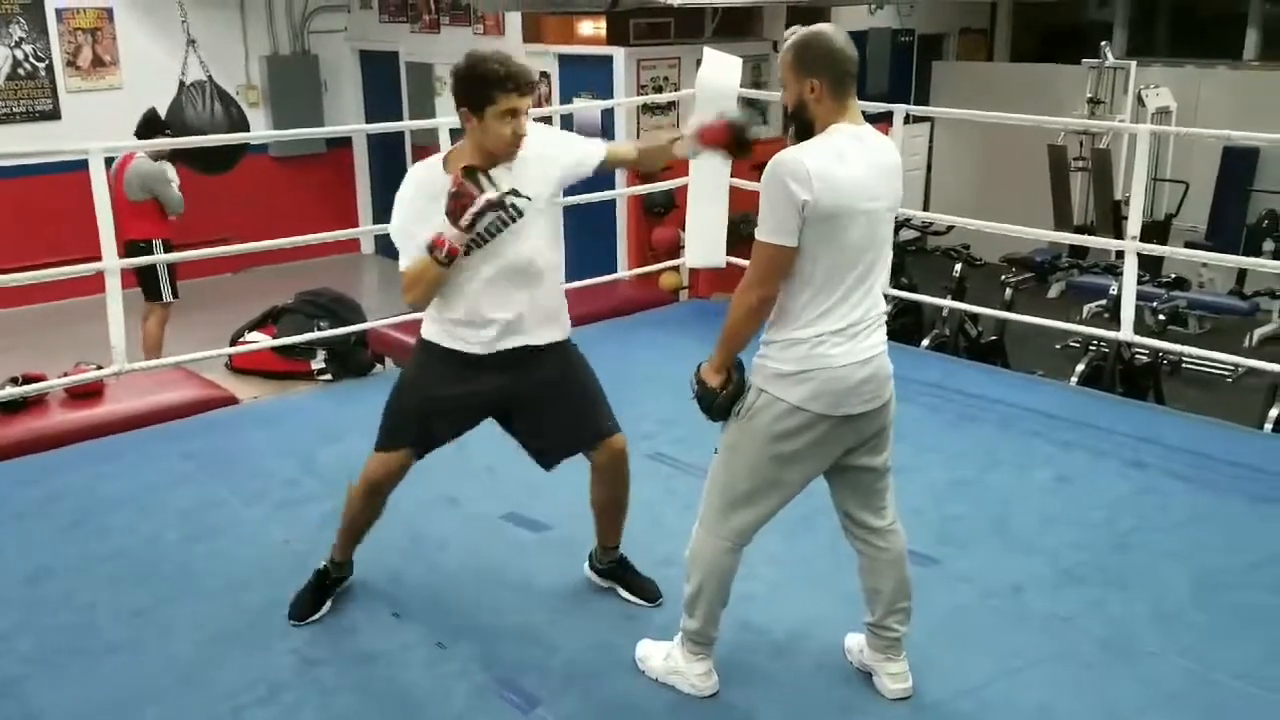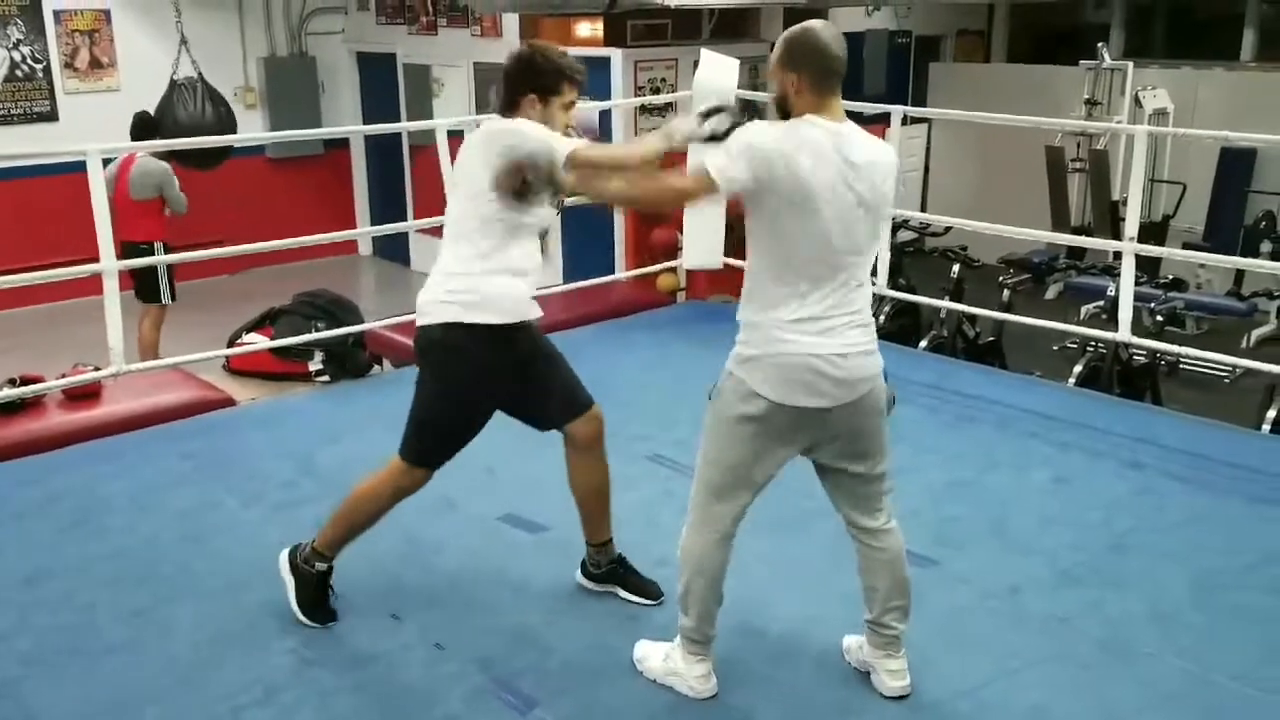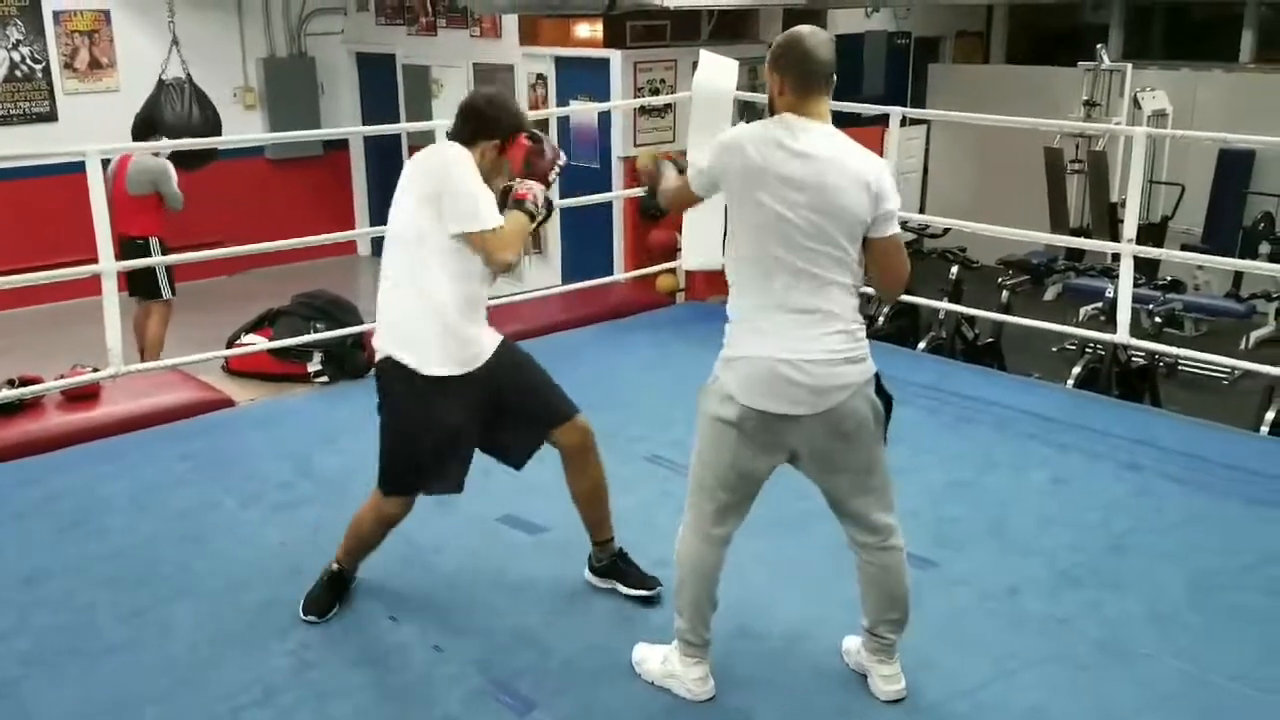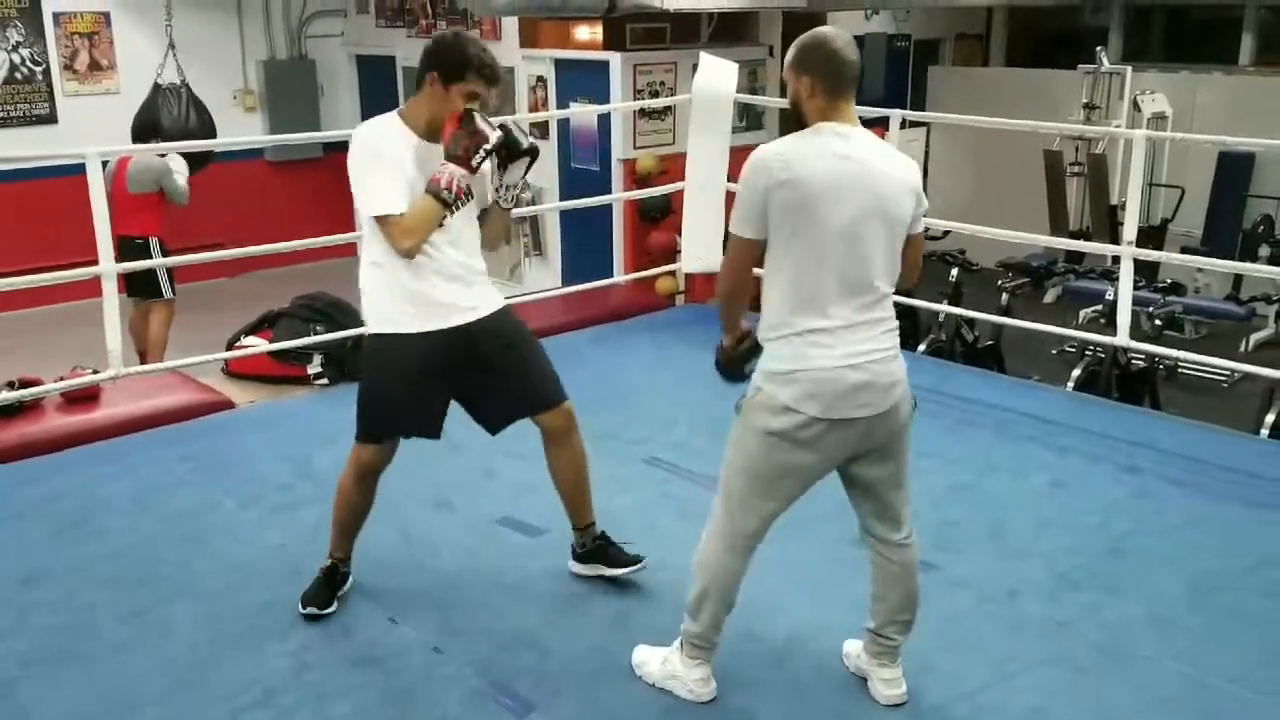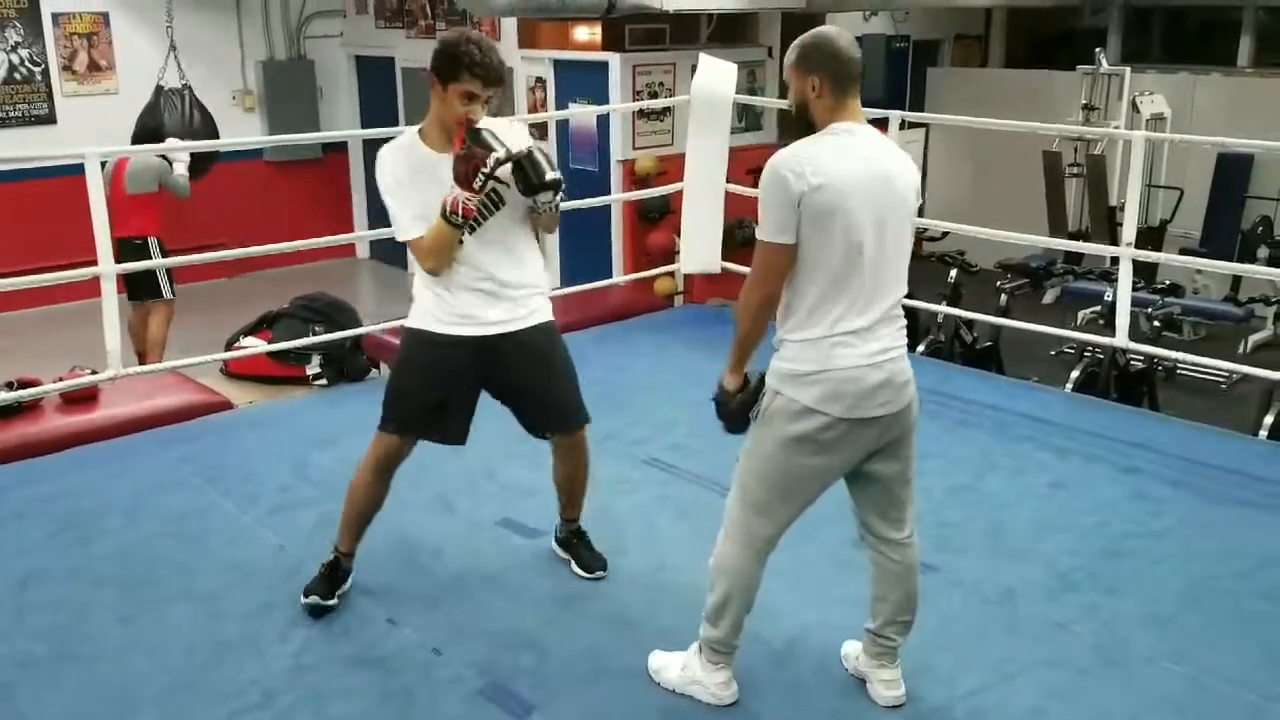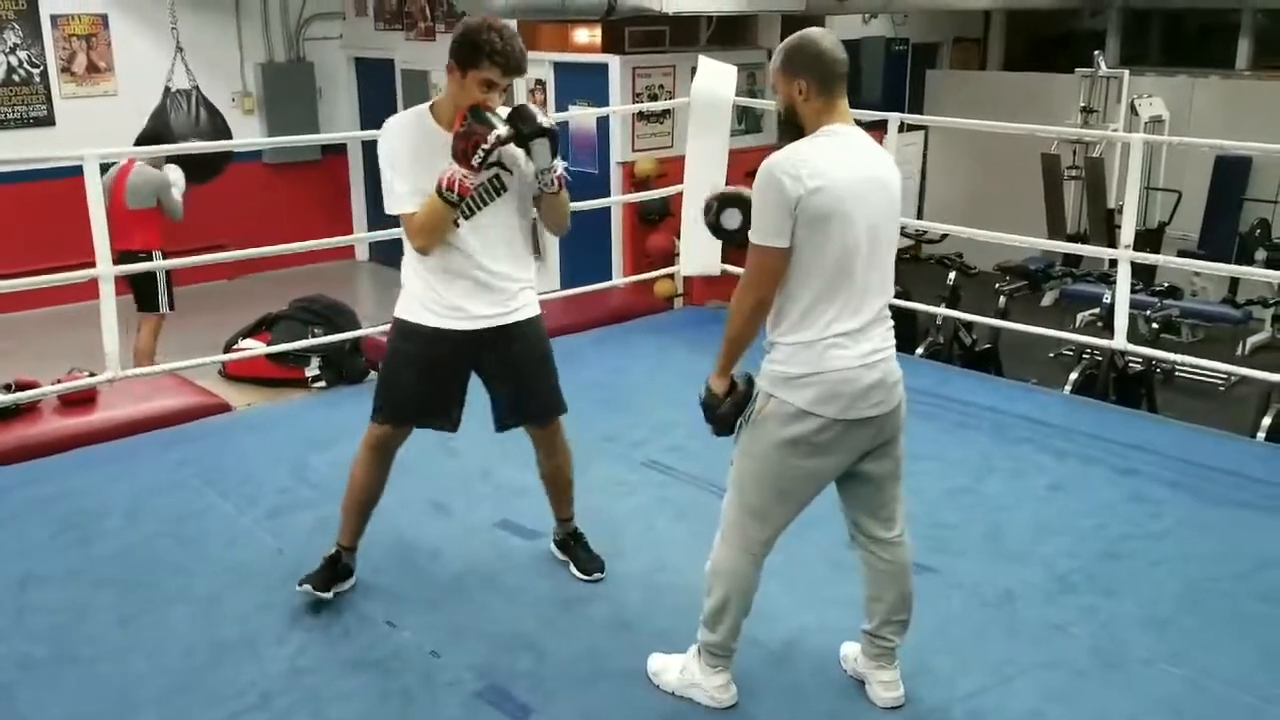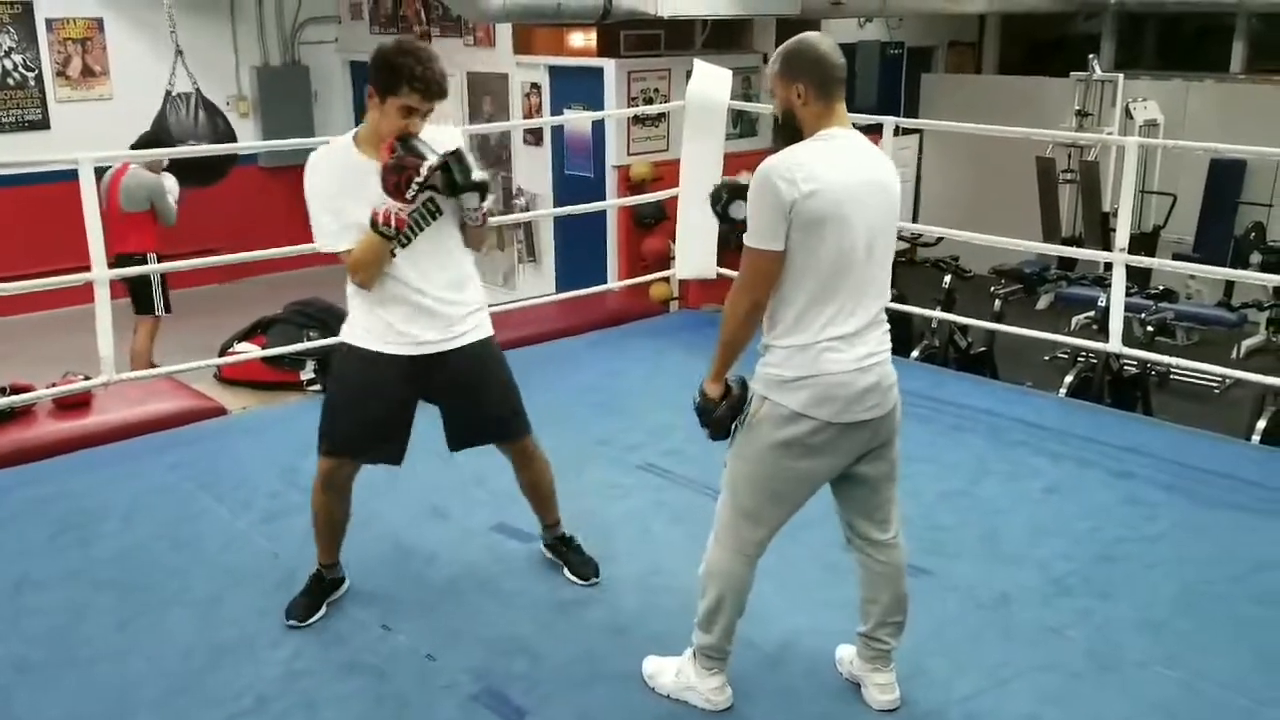
dt=0.3s
person 1, frame 1
left shoulder: (794, 168)
right shoulder: (885, 153)
left elbow: (760, 288)
left wrist: (719, 363)
right wrist: (796, 131)
left hip: (798, 385)
right hip: (870, 377)
left knee: (722, 523)
right knee: (875, 521)
left ankle: (694, 658)
right ankle: (889, 657)
person 1, frame 2
left shoulder: (767, 143)
right shoulder: (880, 157)
left elbow: (673, 191)
left wrist: (590, 184)
left hip: (771, 376)
right hip: (855, 373)
left knee: (710, 520)
right knee: (872, 518)
left ankle: (693, 659)
right ankle: (887, 656)
person 1, frame 3
left shoulder: (742, 145)
right shoulder: (868, 169)
left elbow: (674, 197)
right elbow: (894, 282)
left wrist: (659, 171)
left hip: (750, 381)
right hip: (838, 383)
left knee: (706, 525)
right knee: (875, 528)
left ankle: (690, 662)
right ankle: (883, 660)
person 1, frame 4
left shoulder: (772, 161)
right shoulder: (902, 168)
left elbow: (735, 274)
left wrist: (731, 328)
left hip: (796, 389)
right hip: (880, 384)
left knee: (731, 529)
right knee: (891, 531)
left ankle: (692, 663)
right ankle: (884, 663)
person 1, frame 5
left shoulder: (794, 165)
right shoulder: (901, 164)
left elbow: (764, 287)
left wrist: (735, 370)
left hip: (813, 390)
right hip: (891, 384)
left knee: (747, 531)
right knee: (893, 531)
left ankle: (712, 667)
right ankle: (883, 664)
person 1, frame 6
left shoulder: (787, 168)
right shoulder: (882, 163)
left elbow: (757, 290)
left wrist: (723, 372)
right wrist: (755, 222)
left hip: (805, 393)
right hip: (880, 384)
left knee: (743, 535)
right knee: (883, 531)
left ankle: (710, 670)
right ankle: (881, 665)
person 1, frame 7
left shoulder: (783, 172)
right shoulder: (882, 167)
left elbow: (751, 295)
left wrist: (717, 377)
left hip: (799, 396)
right hip: (874, 388)
left knee: (737, 537)
right knee: (879, 534)
left ankle: (706, 673)
right ankle: (878, 668)
person 2, frame 1
left shoulder: (544, 147)
right shoulder: (420, 186)
left elbow: (633, 155)
right elbow: (414, 292)
left wrist: (701, 140)
right wrist: (456, 235)
left hip: (538, 345)
right hip: (453, 350)
left knee: (611, 451)
right knee: (385, 468)
left ankle: (607, 559)
right ankle: (335, 567)
person 2, frame 2
left shoulder: (515, 153)
right shoulder: (501, 134)
right elbow: (612, 159)
left wrist: (546, 177)
right wrist: (685, 130)
left hip: (507, 323)
right hip: (462, 328)
left knee: (586, 429)
right knee: (414, 469)
left ankle: (602, 561)
right ankle: (311, 558)
person 2, frame 3
left shoulder: (452, 174)
right shoulder: (446, 159)
right elbow: (503, 254)
left wrist: (523, 200)
right wrist: (530, 195)
left hip: (476, 350)
right hip: (419, 362)
left knee: (576, 435)
right knee: (393, 503)
left ankle: (605, 558)
right ankle: (340, 571)
person 2, frame 4
left shoulder: (470, 142)
right shoulder: (376, 140)
left elbow: (490, 235)
right elbow: (405, 239)
left wrist: (512, 175)
right wrist: (452, 174)
left hip: (477, 312)
right hip: (405, 326)
left knee: (560, 418)
right knee: (370, 457)
left ankle: (588, 543)
right ankle: (337, 565)
person 2, frame 5
left shoulder: (510, 136)
right shoulder: (397, 158)
left elbow: (548, 227)
right elbow: (431, 259)
left wrist: (545, 193)
right wrist: (463, 195)
left hip: (523, 320)
right hip: (441, 328)
left knee: (571, 435)
right knee: (387, 448)
left ankle: (570, 532)
right ankle: (340, 562)
person 2, frame 6
left shoulder: (516, 127)
right shoulder: (402, 133)
left elbow: (558, 224)
right elbow: (421, 237)
left wrist: (545, 161)
right wrist: (459, 172)
left hip: (511, 312)
right hip: (430, 317)
left knee: (548, 428)
right knee: (382, 437)
left ankle: (567, 533)
right ankle: (343, 557)
person 2, frame 7
left shoulder: (446, 144)
right shoulder: (329, 164)
left elbow: (477, 242)
right elbow: (361, 272)
left wrist: (469, 198)
right wrist: (392, 208)
left hip: (461, 334)
right hip: (376, 343)
left knee: (519, 443)
right knee: (332, 468)
left ankle: (556, 536)
right ankle: (328, 573)
person 3, frame 1
left shoulder: (122, 164)
right shoulder: (151, 170)
right elbow: (176, 208)
right wrist: (172, 184)
left hip: (134, 243)
right hip: (152, 245)
left knee: (152, 306)
right knee: (159, 312)
left ankle: (151, 361)
person 3, frame 2
left shoulder: (114, 168)
right shoulder: (158, 169)
left elbow: (116, 206)
right elbow: (181, 207)
right wrist: (171, 189)
left hip: (128, 245)
right hip: (150, 247)
left knee: (150, 308)
right knee: (155, 313)
left ankle: (151, 361)
person 3, frame 3
left shoulder: (116, 163)
right shoulder: (155, 165)
right elbow: (176, 204)
right wrist: (170, 179)
left hip: (127, 241)
right hip: (147, 242)
left knee: (144, 304)
right knee: (160, 308)
left ankle: (146, 362)
person 3, frame 4
left shoulder: (115, 164)
right shoulder: (156, 165)
right elbow: (181, 199)
right wrist: (180, 175)
left hip: (125, 242)
right hip: (146, 243)
left knee: (140, 304)
right knee: (163, 307)
left ankle: (145, 363)
person 3, frame 5
left shoulder: (112, 166)
right shoulder: (154, 164)
right elbow: (183, 191)
right wrist: (180, 163)
left hip: (124, 244)
right hip: (145, 243)
left knee: (139, 307)
right knee: (162, 308)
left ankle: (144, 364)
person 3, frame 6
left shoulder: (112, 174)
right shoulder: (156, 177)
right elbow: (176, 215)
right wrist: (176, 189)
left hip: (124, 254)
right hip: (148, 255)
left knee: (146, 314)
right knee: (152, 321)
left ankle: (144, 366)
person 3, frame 7
left shoulder: (111, 176)
right shoulder: (150, 181)
right elbow: (169, 219)
right wrist: (171, 197)
left hip: (121, 256)
right hip: (143, 257)
left knee: (144, 316)
right knee: (148, 323)
left ankle: (145, 367)
